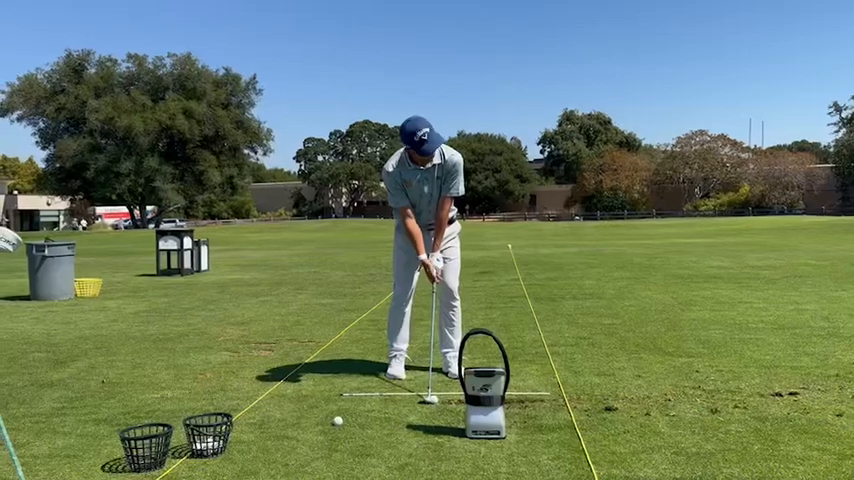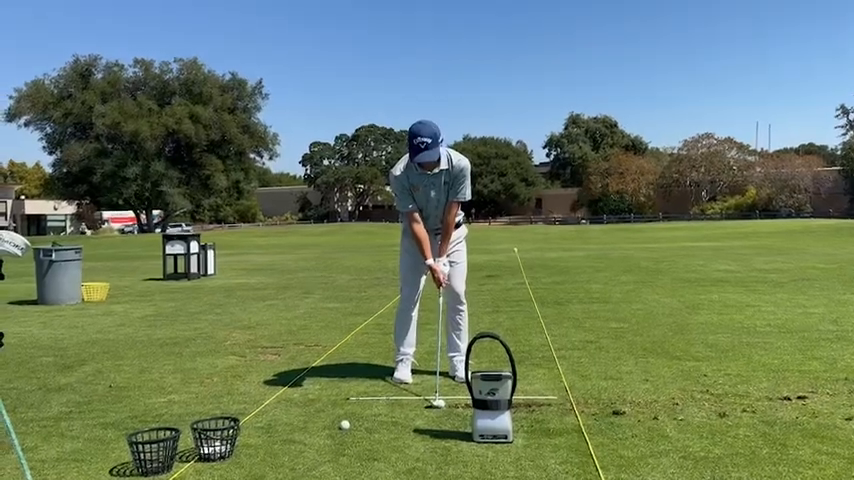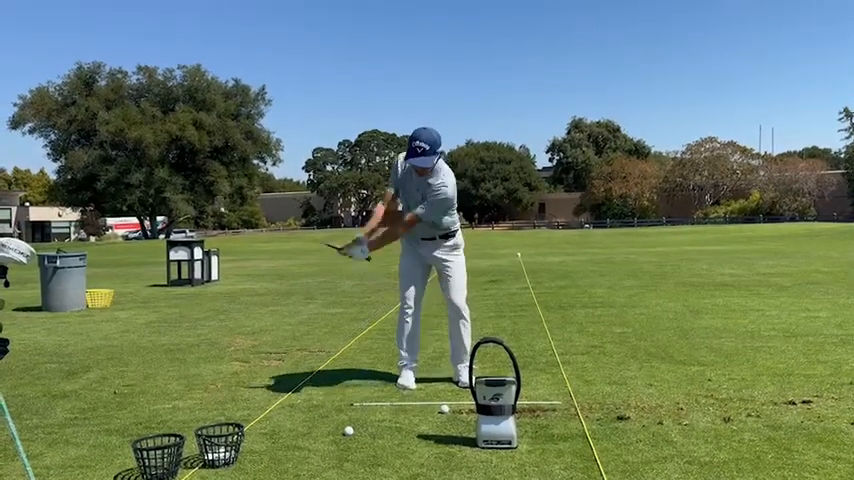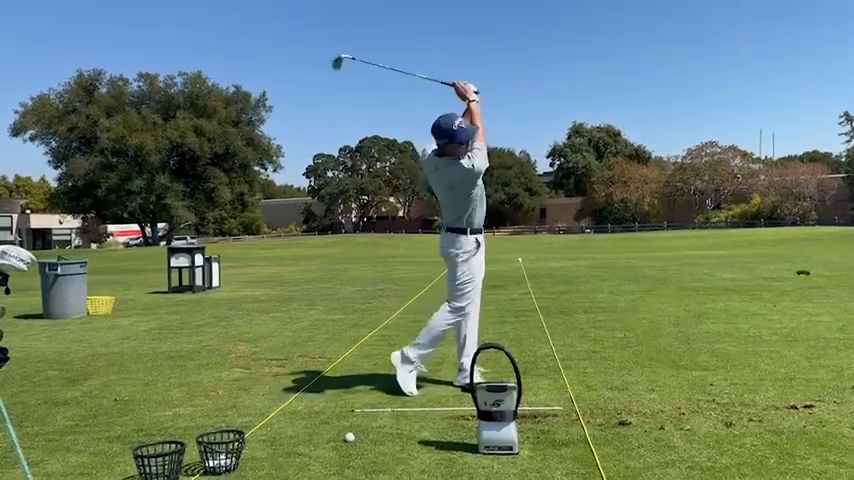
dt=1s
person 1, frame 1
left shoulder: (452, 160)
right shoulder: (392, 170)
left elbow: (444, 208)
right elbow: (407, 216)
left wrist: (436, 251)
right wrist: (422, 257)
left hip: (445, 230)
right hip: (409, 232)
left knee: (450, 292)
right knee: (402, 293)
left ankle: (452, 357)
right ankle: (397, 357)
person 1, frame 2
left shoulder: (459, 165)
right shoulder: (400, 174)
left elbow: (451, 213)
right elbow: (414, 220)
left wrist: (442, 256)
right wrist: (429, 261)
left hip: (451, 234)
right hip: (415, 236)
left knee: (457, 297)
right knee: (409, 297)
left ankle: (458, 361)
right ankle: (403, 361)
person 1, frame 3
left shoulder: (443, 185)
right shoulder: (403, 163)
left elbow: (406, 223)
right elbow: (387, 203)
left wrist: (369, 247)
right wrist: (363, 236)
left hip: (447, 244)
right hip: (411, 241)
left knee: (456, 305)
right knee: (409, 305)
left ankle: (463, 367)
right ankle: (407, 367)
person 1, frame 4
left shoulder: (432, 158)
right shoulder: (468, 169)
left elbow: (469, 134)
right elbow: (478, 137)
left wrist: (469, 103)
right wrist: (472, 101)
left hip: (460, 237)
right hip: (467, 242)
left knee: (469, 306)
right knee: (458, 307)
left ankle: (466, 370)
right ankle: (410, 358)
